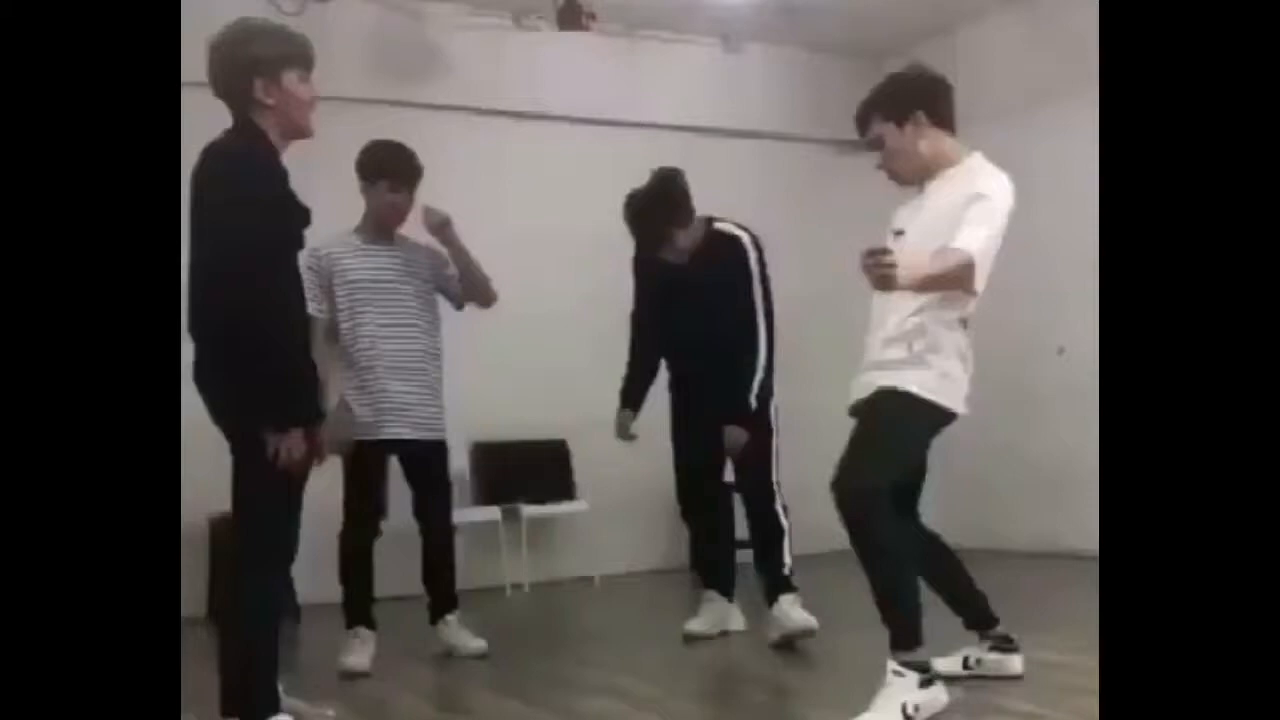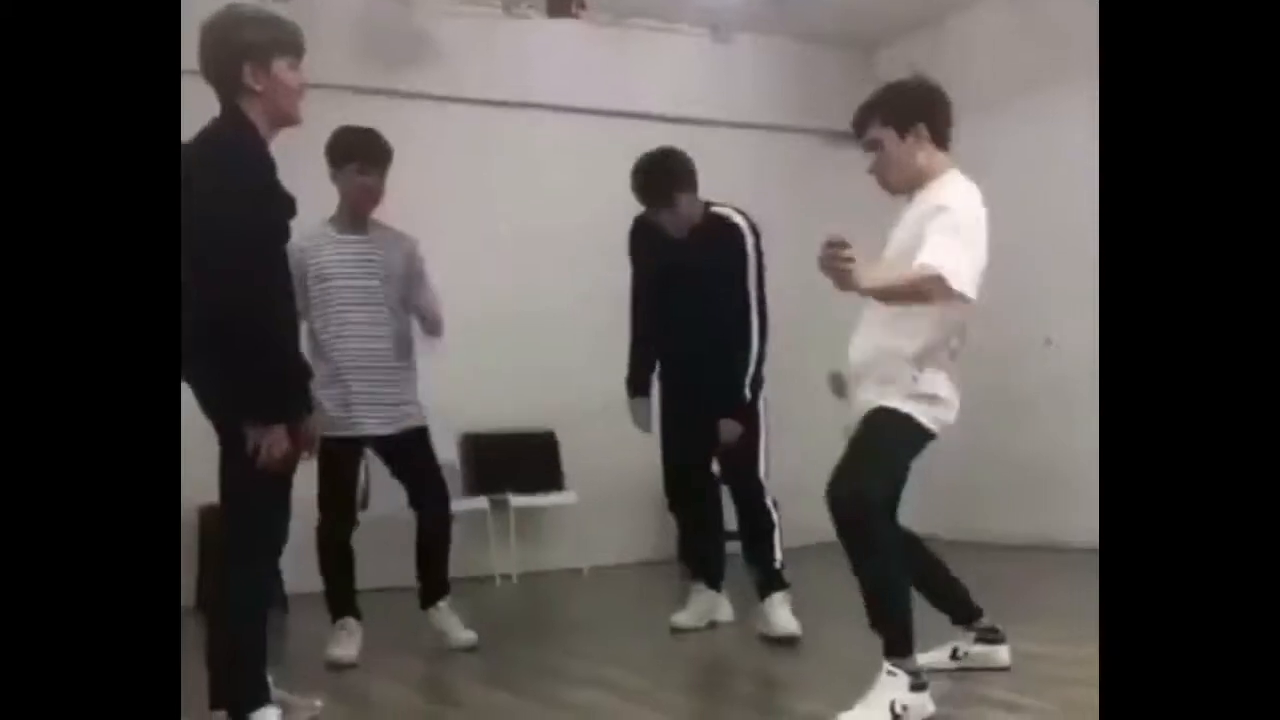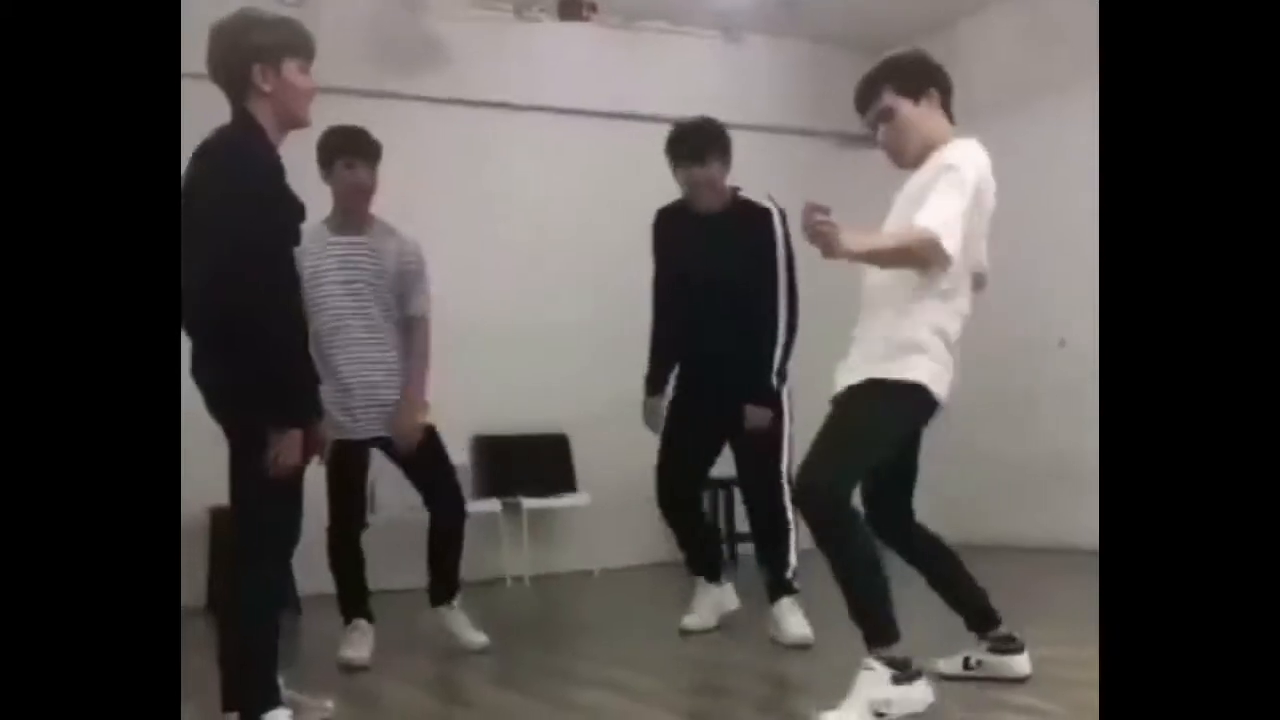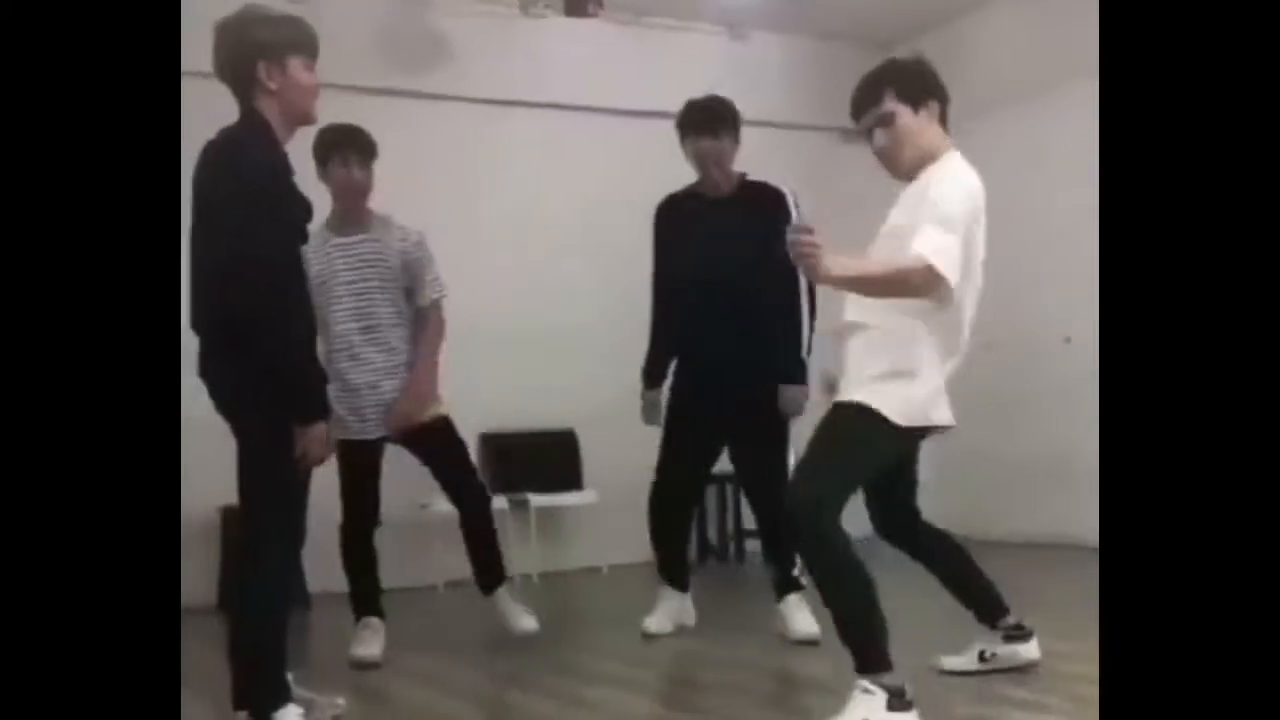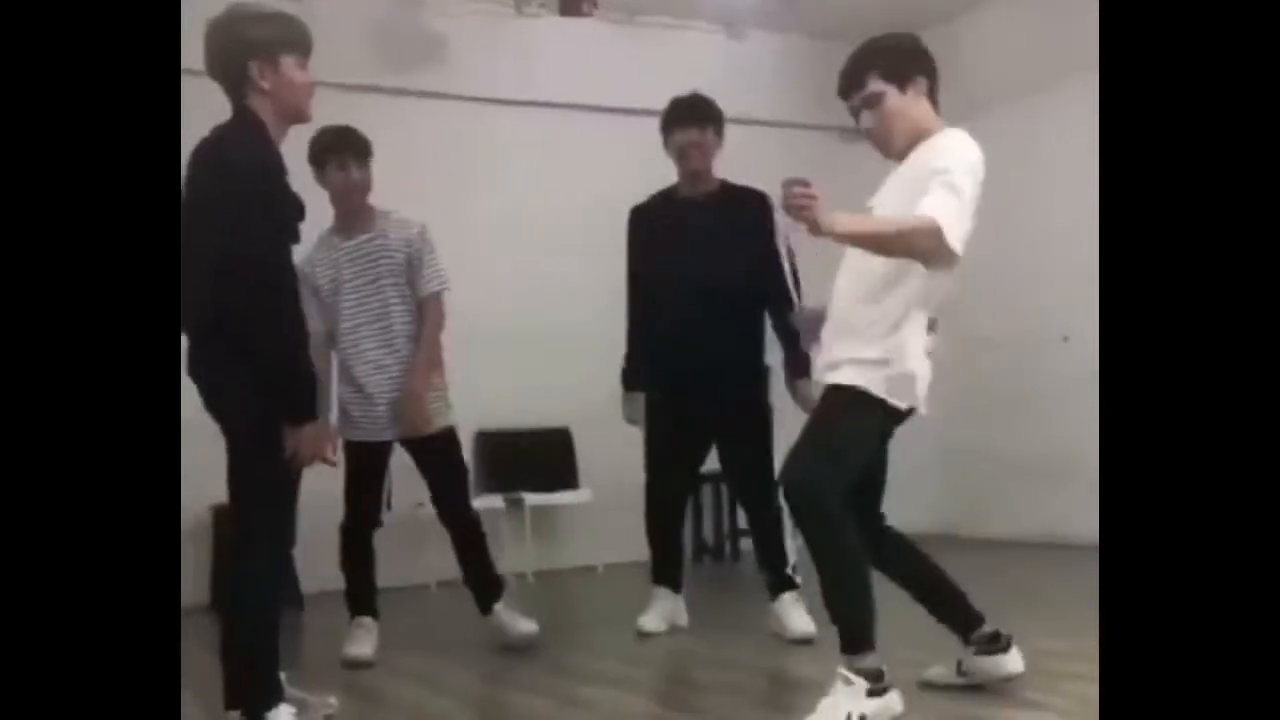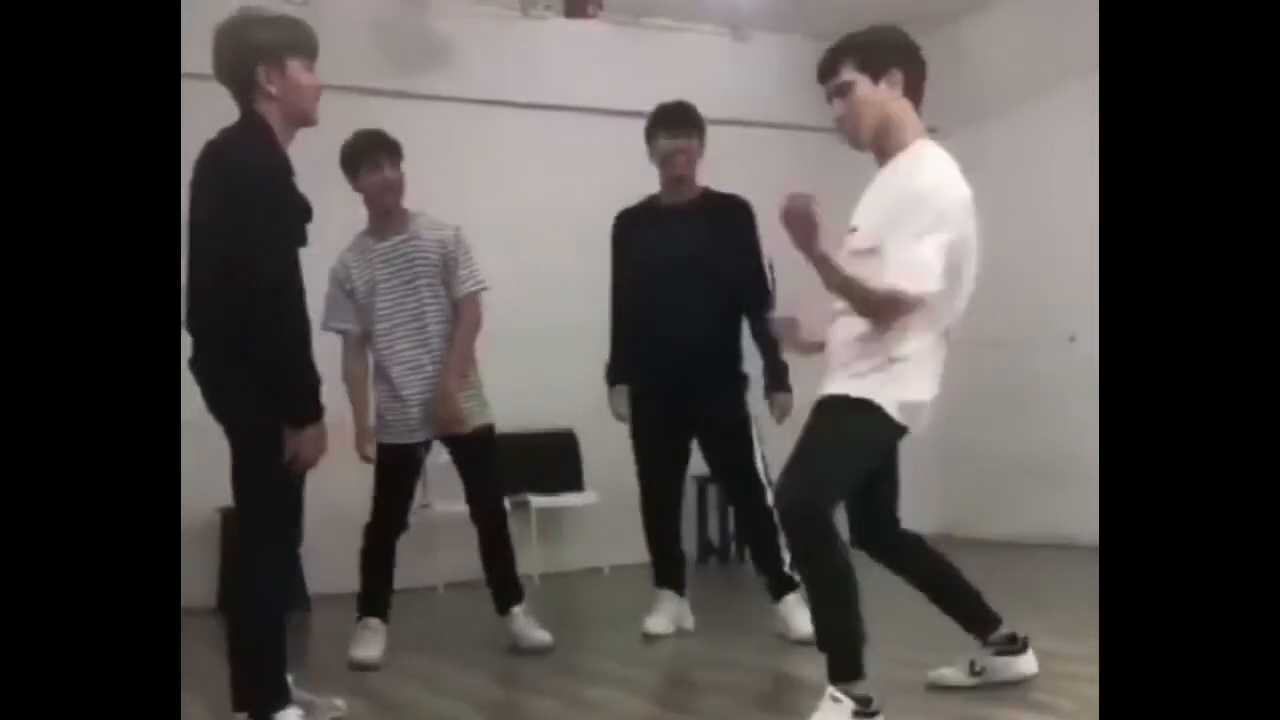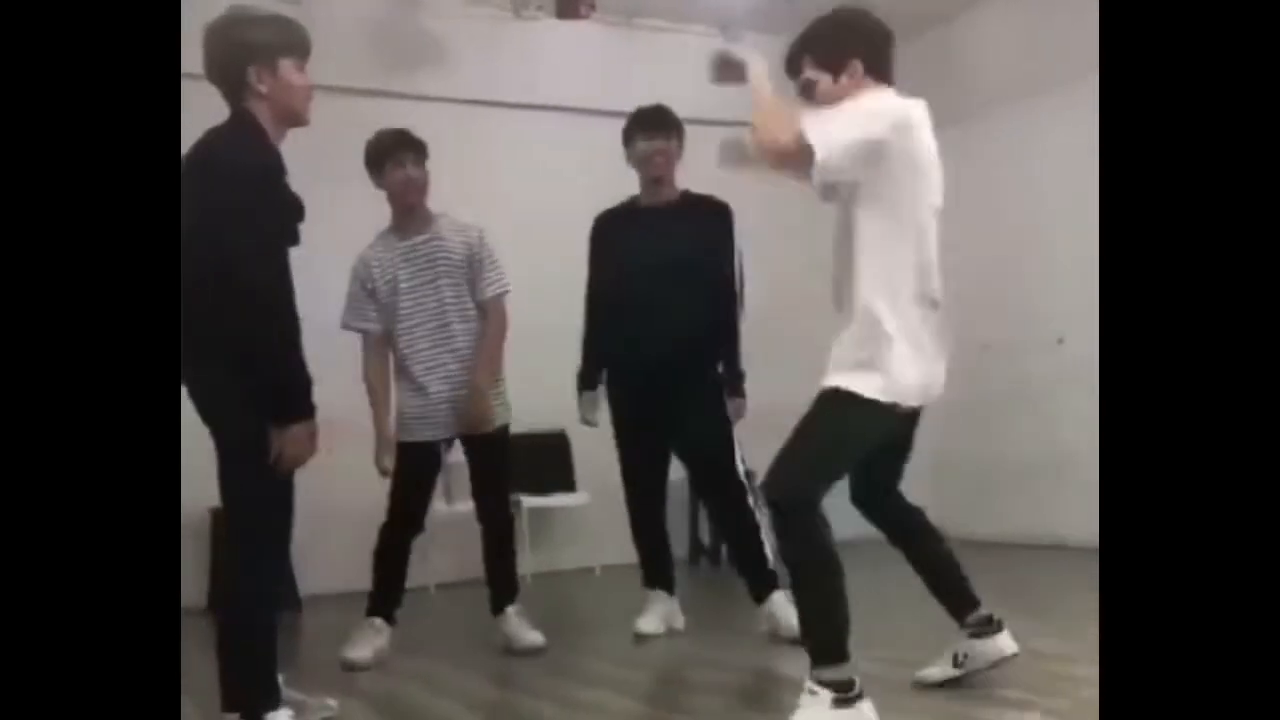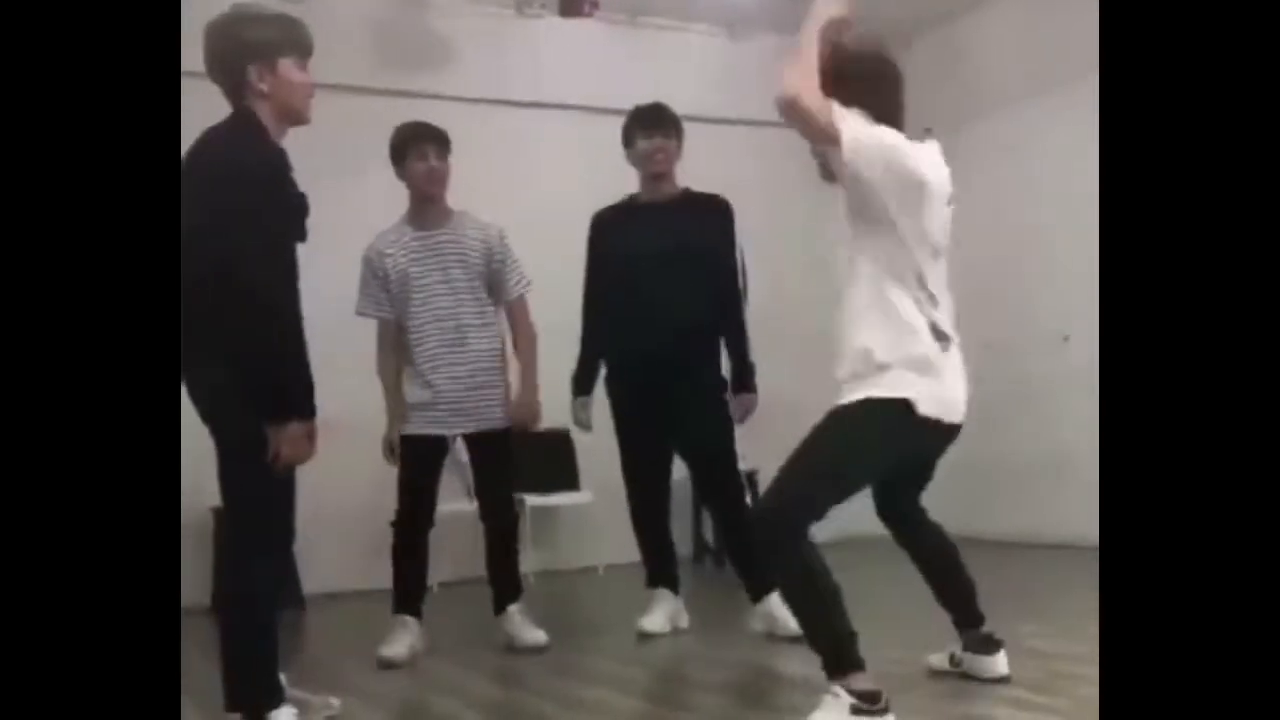
dt=0.2s
person 1, frame 1
left shoulder: (235, 166)
right shoulder: (246, 169)
right elbow: (255, 297)
left wrist: (300, 404)
right wrist: (286, 412)
left hip: (253, 382)
right hip: (257, 388)
left knee: (263, 546)
right knee: (265, 548)
person 1, frame 2
left shoulder: (224, 154)
right shoulder: (233, 158)
right elbow: (242, 290)
left wrist: (289, 398)
right wrist: (269, 407)
left hip: (246, 375)
right hip: (246, 379)
left knee: (253, 536)
right knee: (254, 537)
person 1, frame 3
left shoulder: (233, 159)
right shoulder: (243, 162)
right elbow: (256, 295)
left wrist: (297, 403)
right wrist: (287, 411)
left hip: (250, 376)
right hip: (254, 381)
left knee: (264, 538)
right knee: (264, 540)
person 1, frame 4
left shoulder: (240, 157)
right shoulder: (251, 160)
right elbow: (270, 293)
left wrist: (305, 398)
right wrist: (308, 406)
left hip: (254, 372)
right hip: (263, 379)
left knee: (270, 535)
right knee: (272, 538)
person 1, frame 5
left shoulder: (232, 155)
right shoulder: (244, 158)
right elbow: (263, 294)
left wrist: (295, 399)
right wrist: (301, 407)
left hip: (243, 373)
right hip: (253, 380)
left knee: (261, 536)
right knee: (262, 539)
person 1, frame 6
left shoulder: (239, 158)
right shoulder: (251, 162)
right elbow: (269, 295)
left wrist: (298, 400)
right wrist: (302, 408)
left hip: (246, 374)
right hip: (255, 380)
left knee: (268, 536)
right knee: (268, 539)
person 1, frame 7
left shoulder: (228, 157)
right shoulder: (242, 161)
right elbow: (259, 294)
left wrist: (288, 400)
right wrist: (290, 407)
left hip: (234, 373)
right hip: (243, 380)
left knee: (258, 535)
right knee: (258, 539)
person 1, frame 8
left shoulder: (228, 155)
right shoulder: (247, 159)
right elbow: (260, 293)
left wrist: (288, 400)
right wrist: (288, 406)
left hip: (235, 372)
right hip: (242, 379)
left knee: (260, 533)
right knee: (259, 537)
person 2, frame 1
left shoulder: (986, 185)
right shoulder: (916, 202)
left elbow: (964, 270)
left wrist: (908, 275)
left hip: (923, 378)
right hip: (889, 377)
left knee: (857, 490)
right knee: (898, 517)
right ankle: (995, 641)
person 2, frame 2
left shoulder: (955, 201)
right shoulder: (928, 206)
left elbow: (939, 285)
left wrist: (863, 279)
right wrist: (856, 370)
left hip: (909, 396)
right hip: (891, 394)
left knee: (852, 501)
right knee: (876, 522)
right ankle: (980, 632)
person 2, frame 3
left shoulder: (961, 161)
right shoulder: (936, 176)
left elbow: (929, 249)
right elbow: (972, 274)
left wrist: (850, 244)
left hip: (898, 370)
right hip: (884, 369)
left knee: (817, 490)
right knee: (890, 518)
right ankle: (998, 644)
person 2, frame 4
left shoulder: (954, 183)
right shoulder: (925, 192)
left elbow: (927, 275)
left wrist: (835, 271)
left hip: (894, 390)
right hip: (885, 387)
left knee: (807, 508)
right knee: (898, 520)
right ankle: (1009, 630)
person 2, frame 5
left shoulder: (954, 152)
right shoulder: (905, 173)
left elbow: (933, 240)
left wrist: (833, 223)
left hip: (875, 371)
right hip: (852, 368)
left knee: (806, 484)
right knee: (861, 523)
right ankle: (987, 644)
person 2, frame 6
left shoulder: (928, 180)
right shoulder: (894, 178)
left elbow: (894, 304)
left wrist: (815, 253)
right wrist: (823, 337)
left hip: (882, 385)
right hip: (865, 378)
left knee: (801, 504)
right knee: (875, 528)
right ankle: (1003, 644)
person 2, frame 7
left shoulder: (892, 115)
right shoulder: (893, 127)
left elbow: (780, 147)
right elbow: (805, 154)
left wrist: (757, 75)
left hip: (884, 367)
right hip: (903, 360)
left knee: (790, 493)
right knee: (877, 497)
right ankle: (980, 628)
person 2, frame 8
left shoulder: (899, 162)
right shoulder: (916, 161)
left elbow: (796, 101)
left hip: (895, 391)
right hip: (930, 391)
left knee: (776, 518)
right knee: (900, 510)
right ankle: (979, 644)
person 3, frame 1
left shoulder: (426, 257)
right shoulder: (326, 259)
left elbow: (485, 298)
right elbow: (312, 338)
left wrist: (451, 241)
left hip: (425, 416)
right hip: (363, 417)
left knee: (437, 521)
right knee: (360, 525)
left ankle: (445, 616)
right ankle: (360, 629)
person 3, frame 2
left shoulder: (402, 248)
right shoulder: (303, 249)
left elbow: (426, 322)
left wrist: (431, 317)
left hip: (398, 409)
right hip: (333, 412)
left knee: (433, 502)
right knee: (336, 519)
left ankle: (436, 603)
right ankle: (346, 621)
person 3, frame 3
left shoulder: (401, 249)
right shoulder: (302, 252)
left elbow: (417, 332)
left wrist: (413, 403)
left hip: (399, 408)
right hip: (337, 412)
left knee: (447, 499)
right knee: (345, 522)
left ankle: (445, 602)
right ankle: (358, 623)
person 3, frame 4
left shoulder: (406, 241)
right shoulder: (307, 255)
left elbow: (433, 321)
left wrist: (415, 390)
left hip: (414, 400)
right hip: (351, 410)
left knee: (471, 493)
right knee: (358, 519)
left ankle: (498, 590)
right ankle: (369, 619)
person 3, frame 5
left shoulder: (409, 235)
right shoulder: (314, 262)
left elbow: (434, 314)
right elbow: (320, 346)
left wrist: (415, 386)
left hip: (423, 402)
right hip: (361, 412)
left knee: (457, 509)
right knee: (359, 519)
left ankle: (495, 604)
right ankle: (363, 619)
person 3, frame 6
left shoulder: (444, 237)
right shoulder: (349, 265)
left elbow: (470, 314)
right elbow: (354, 349)
left wrist: (448, 384)
right wrist: (361, 420)
left hip: (461, 403)
right hip: (398, 415)
left knee: (489, 512)
right knee: (385, 519)
left ankle: (513, 609)
right ankle: (372, 620)
person 3, frame 7
left shoulder: (468, 238)
right shoulder: (371, 263)
left elbow: (495, 316)
right elbow: (374, 351)
left wrist: (481, 385)
right wrist: (381, 428)
left hip: (480, 406)
right hip: (418, 415)
left knee: (496, 512)
right knee: (402, 519)
left ankle: (507, 610)
right ankle: (377, 621)
person 3, frame 8
left shoulder: (486, 237)
right shoulder: (383, 252)
left elbow: (518, 313)
right elbow: (388, 340)
left wrist: (528, 385)
right wrist: (392, 416)
left hip: (489, 403)
right hip: (422, 409)
left knee: (500, 511)
right knee: (412, 516)
left ankle: (510, 608)
right ankle: (407, 620)
person 4, frame 1
left shoulder: (738, 246)
right shoulder: (649, 255)
left elbow: (760, 335)
right elbow: (646, 328)
left wrist: (743, 411)
right wrist: (631, 398)
left hip: (744, 390)
right hip: (690, 392)
left knee: (760, 490)
right knee: (697, 494)
left ankle: (783, 599)
right ankle: (719, 598)
person 4, frame 2
left shoulder: (735, 231)
right shoulder: (644, 235)
left elbow: (752, 324)
right elbow: (644, 314)
left wrist: (737, 404)
right wrist: (638, 384)
left hip: (733, 384)
right hip: (680, 383)
left knee: (749, 485)
right knee: (685, 488)
left ankle: (773, 596)
right ankle: (707, 591)
person 4, frame 3
left shoulder: (762, 220)
right shoulder: (668, 224)
left elbow: (779, 310)
right elbow: (665, 309)
left wrist: (765, 391)
right wrist: (655, 383)
left hip: (753, 384)
right hip: (696, 382)
left knee: (767, 491)
right knee: (674, 485)
left ankle: (783, 599)
right ankle: (713, 583)
person 4, frame 4
left shoulder: (770, 205)
right shoulder: (672, 213)
left elbow: (796, 292)
right elbow: (665, 301)
left wrist: (795, 371)
right wrist: (653, 376)
left hip: (759, 376)
right hip: (696, 378)
left knee: (772, 489)
right knee: (671, 489)
left ankle: (790, 596)
right ankle: (674, 593)
person 4, frame 5
left shoulder: (751, 208)
right shoulder: (647, 217)
left elbow: (778, 291)
right elbow: (639, 305)
left wrist: (798, 362)
right wrist: (635, 379)
left hip: (739, 377)
right hip: (672, 381)
left knee: (759, 487)
right knee: (664, 491)
left ankle: (784, 595)
right ankle: (667, 593)
person 4, frame 6
left shoulder: (732, 214)
right shoulder: (631, 224)
left elbow: (757, 300)
right elbow: (623, 308)
left wrist: (777, 373)
right wrist: (618, 376)
left hip: (719, 380)
right hip: (654, 384)
left knee: (748, 487)
right knee: (658, 494)
left ankle: (786, 596)
right ankle: (671, 595)
person 4, frame 7
left shoulder: (711, 216)
right shoulder: (610, 227)
left elbow: (726, 305)
right elbow: (599, 310)
left wrist: (733, 379)
right wrist: (589, 379)
left hip: (696, 381)
right hip: (632, 385)
left knee: (725, 487)
right knee: (643, 495)
left ankle: (770, 595)
right ankle: (661, 596)
person 4, frame 8
left shoulder: (711, 213)
right shoulder: (609, 224)
left elbow: (729, 300)
right elbow: (596, 309)
left wrist: (742, 375)
right wrist: (584, 382)
left hip: (697, 378)
right hip: (633, 383)
left knee: (724, 486)
right knee: (646, 493)
left ankle: (766, 596)
right ankle: (665, 594)
